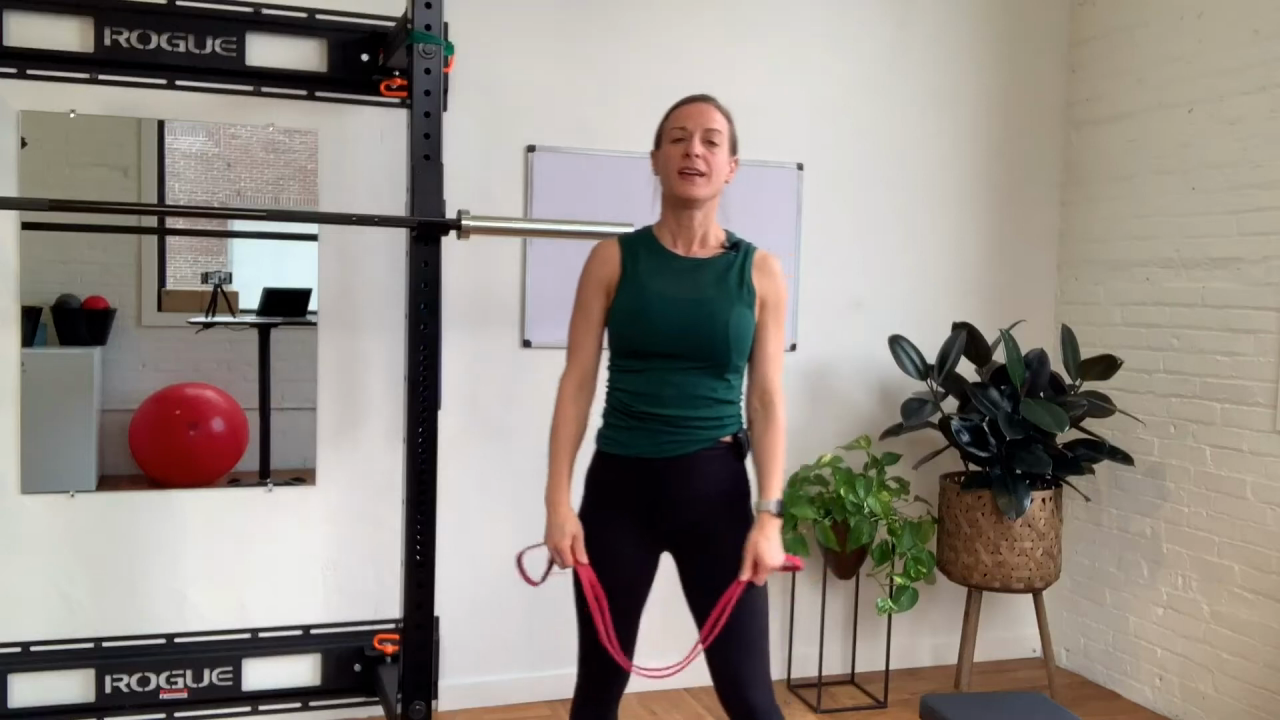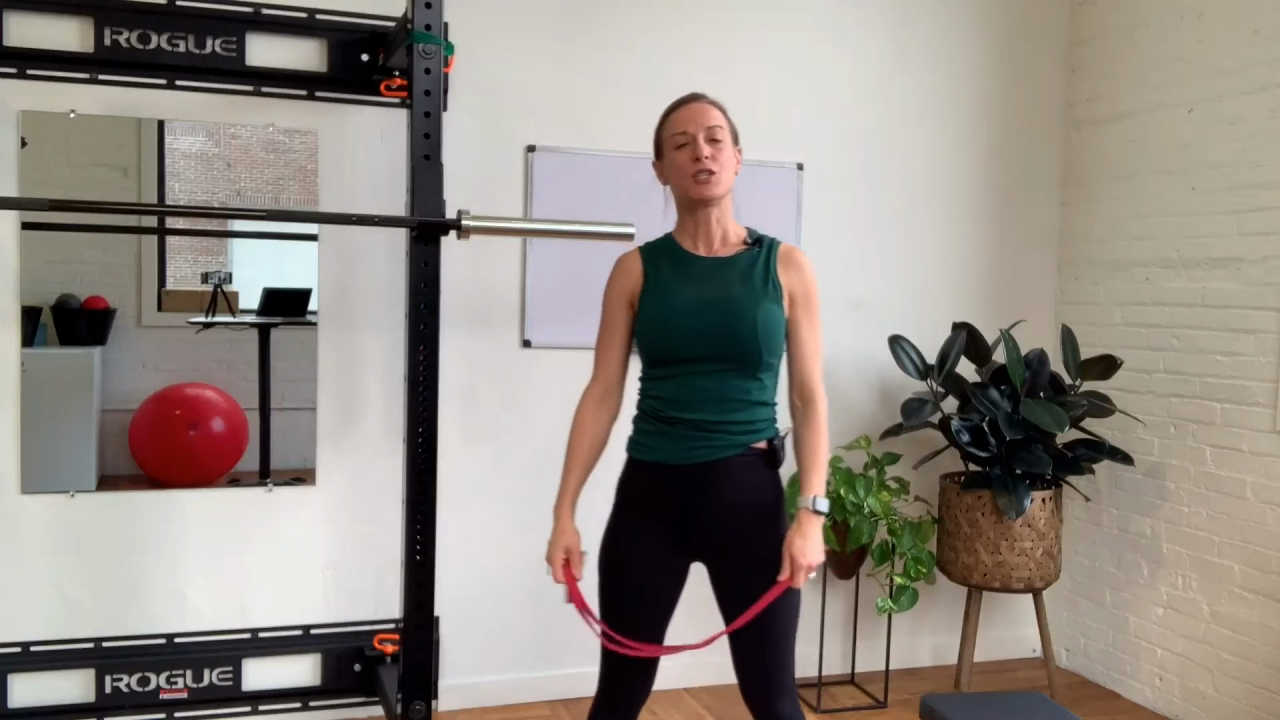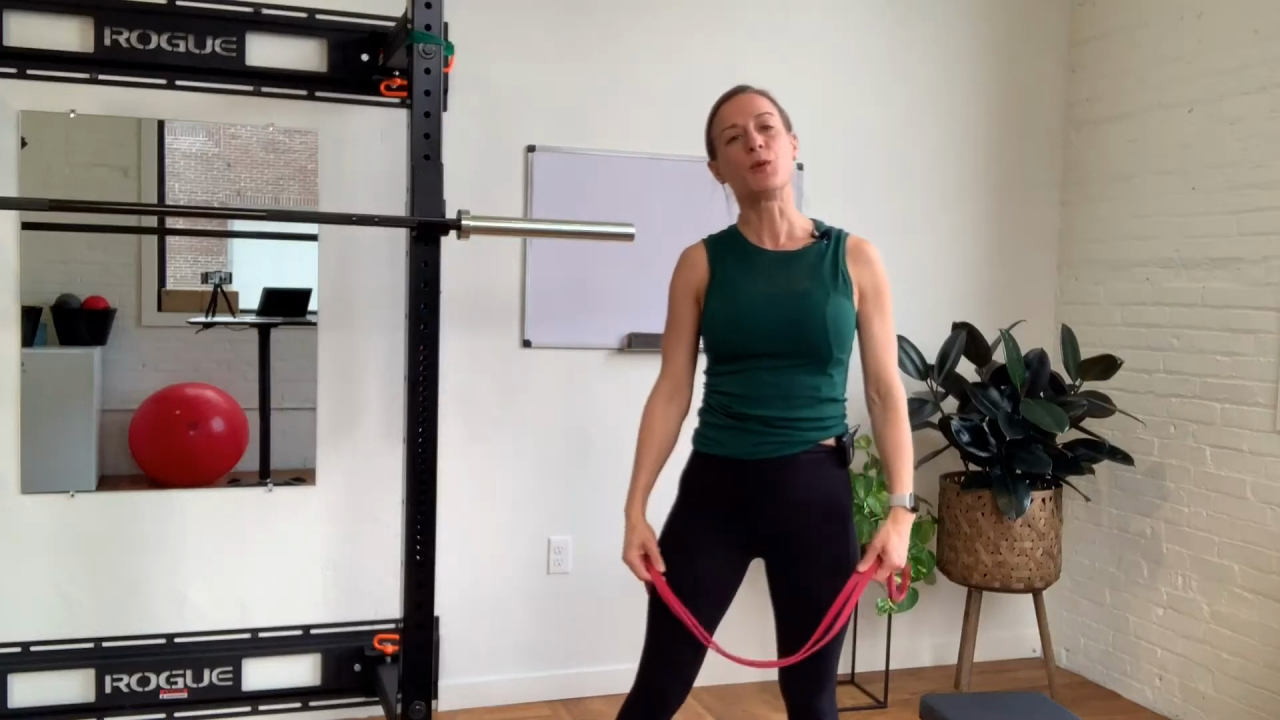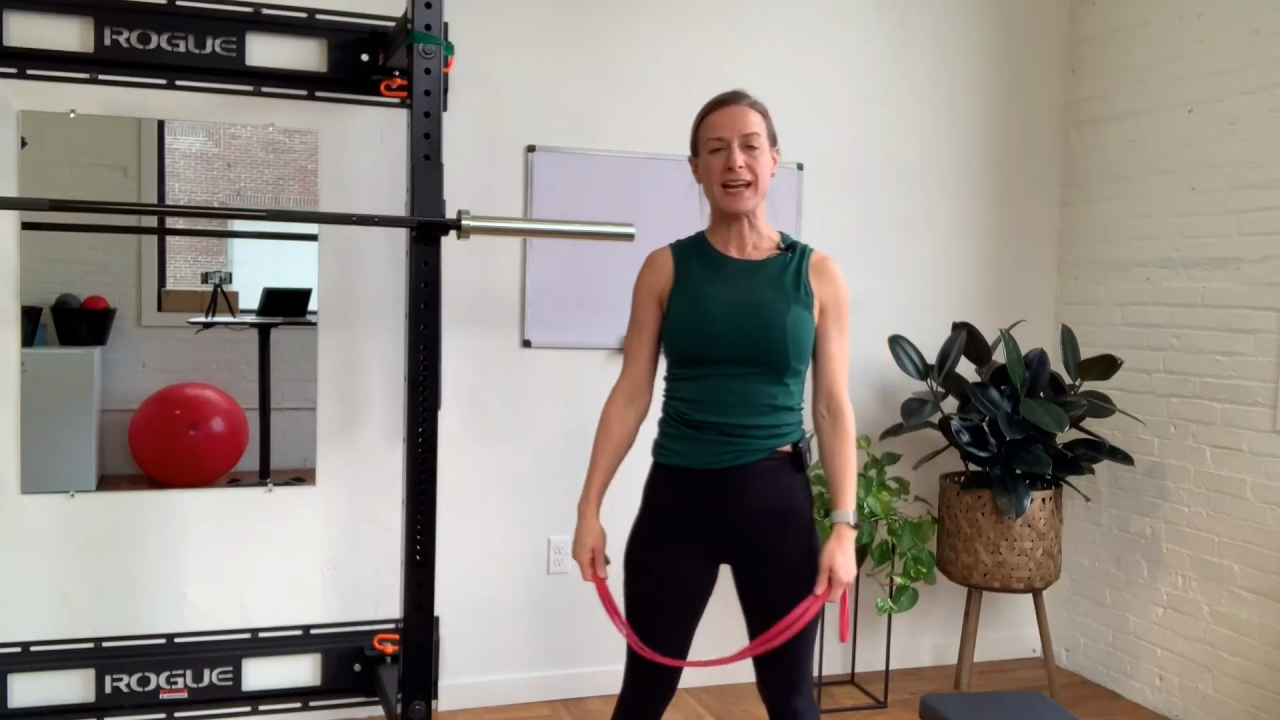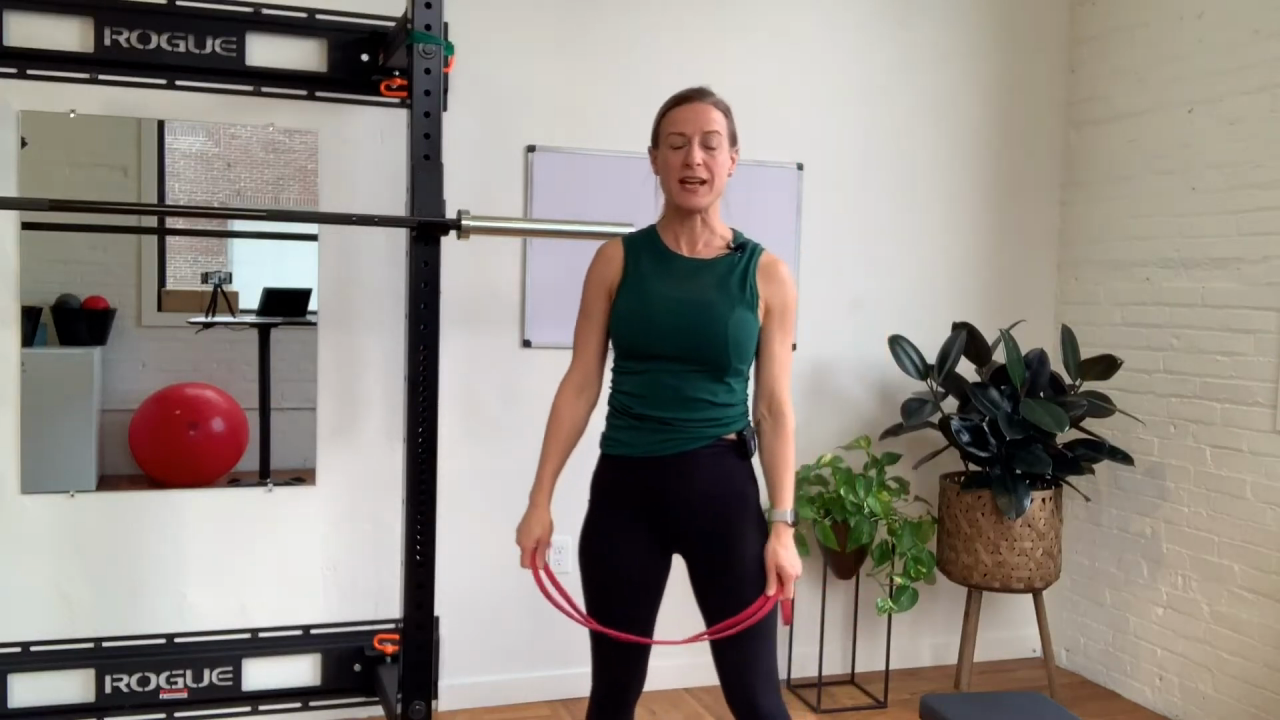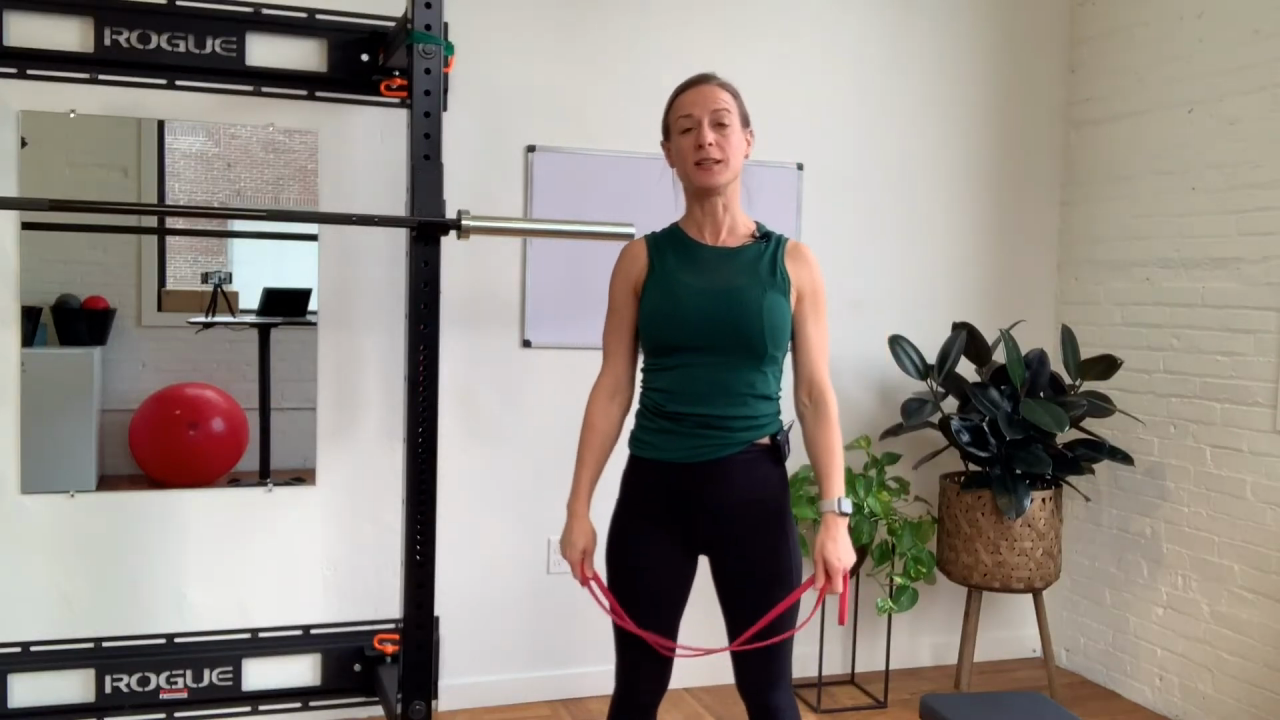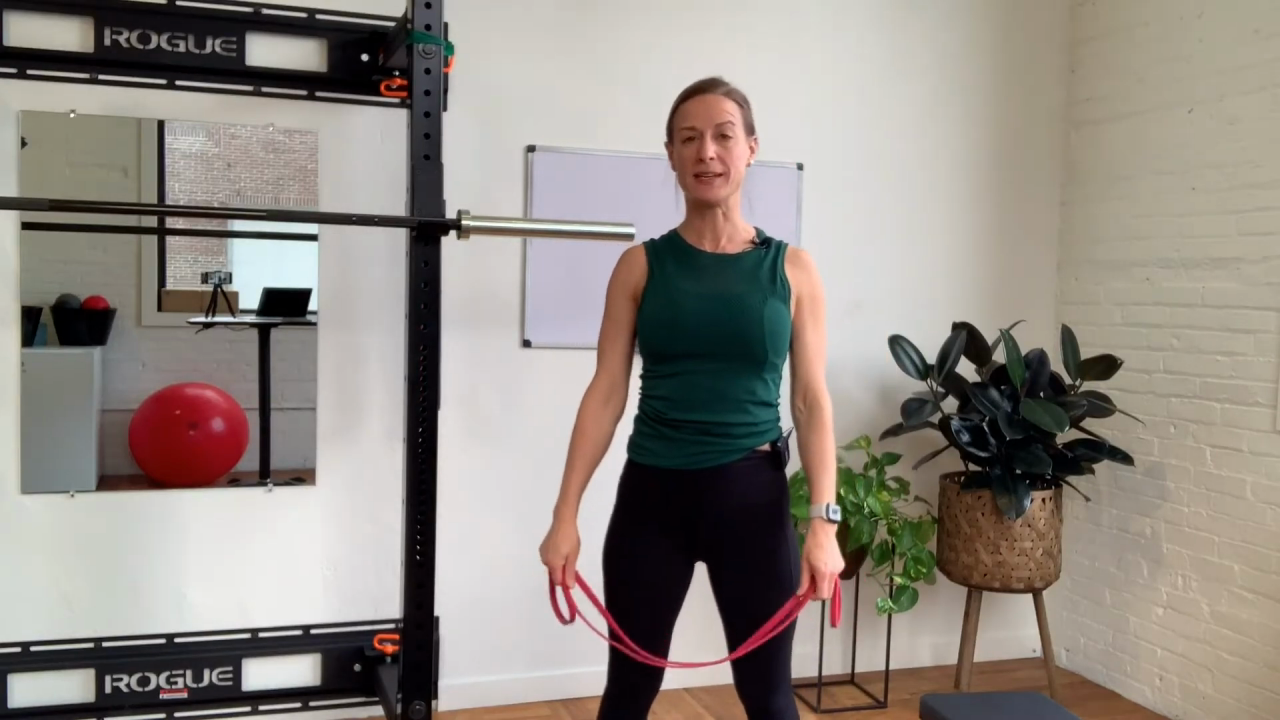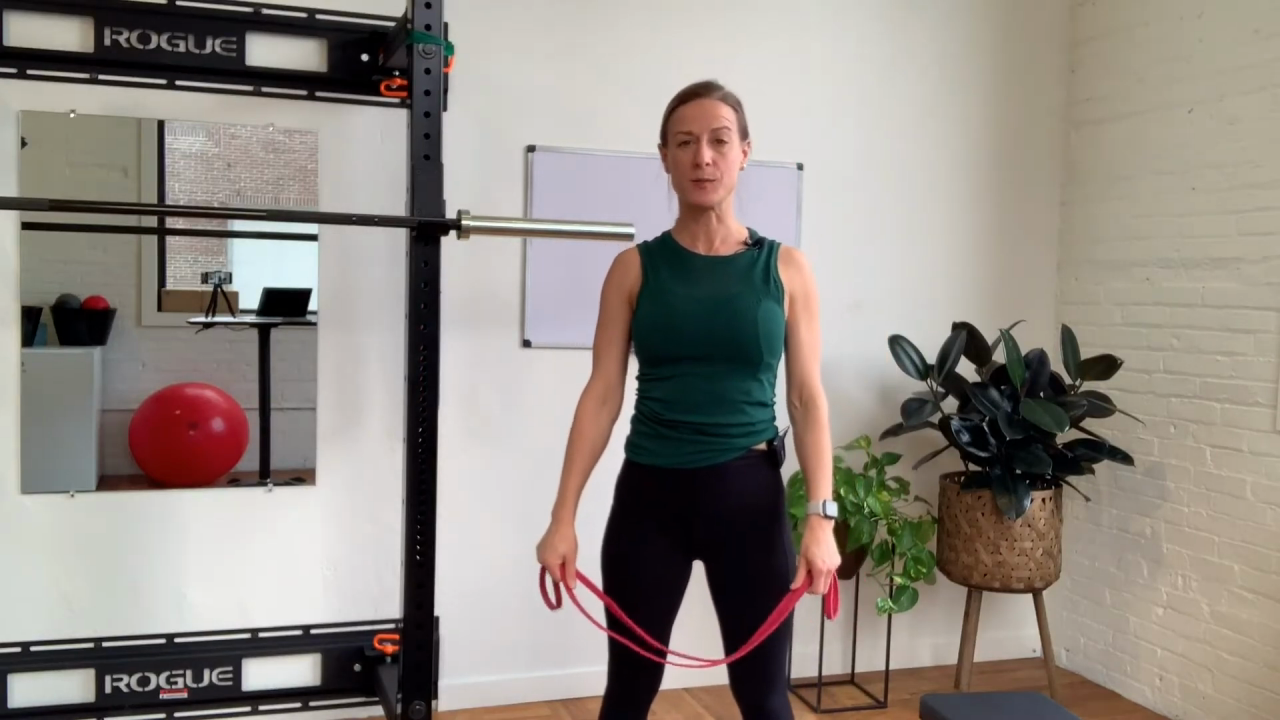
dt=0.5s
person 1, frame 1
left shoulder: (759, 272)
right shoulder: (613, 259)
left elbow: (766, 401)
right elbow: (577, 383)
left wrist: (769, 513)
right wrist: (559, 497)
left hip: (712, 486)
right hip: (619, 485)
person 1, frame 2
left shoulder: (786, 266)
right shoulder: (637, 270)
left elbow: (808, 398)
right elbow: (603, 393)
left wrist: (810, 512)
right wrist: (564, 511)
left hip: (747, 492)
right hip: (650, 494)
person 1, frame 3
left shoulder: (854, 259)
right shoulder: (701, 263)
left elbow: (885, 391)
right elbow: (672, 392)
left wrist: (901, 507)
right wrist: (635, 508)
left hip: (812, 490)
right hip: (713, 488)
person 1, frame 4
left shoulder: (816, 274)
right shoulder: (666, 268)
left elbow: (833, 406)
right elbow: (631, 393)
left wrist: (844, 526)
right wrist: (589, 509)
left hip: (774, 498)
right hip: (677, 498)
person 1, frame 5
left shoulder: (765, 272)
right shoulder: (617, 260)
left elbow: (774, 407)
right elbow: (581, 383)
left wrist: (783, 523)
right wrist: (540, 497)
left hip: (719, 484)
right hip: (625, 486)
person 1, frame 6
left shoulder: (791, 261)
right shoulder: (642, 259)
left elbow: (815, 394)
right elbow: (612, 388)
left wrist: (834, 515)
right wrist: (578, 506)
left hip: (751, 489)
right hip: (653, 489)
person 1, frame 7
left shoulder: (791, 268)
right shoulder: (641, 265)
left elbow: (811, 403)
right elbow: (606, 392)
left wrist: (823, 522)
right wrist: (566, 514)
left hip: (751, 494)
right hip: (652, 494)
person 1, frame 8
left shoulder: (785, 268)
right shoulder: (635, 268)
left elbow: (807, 400)
right elbow: (602, 394)
left wrist: (821, 518)
right wrist: (563, 516)
left hip: (747, 495)
right hip: (649, 496)
